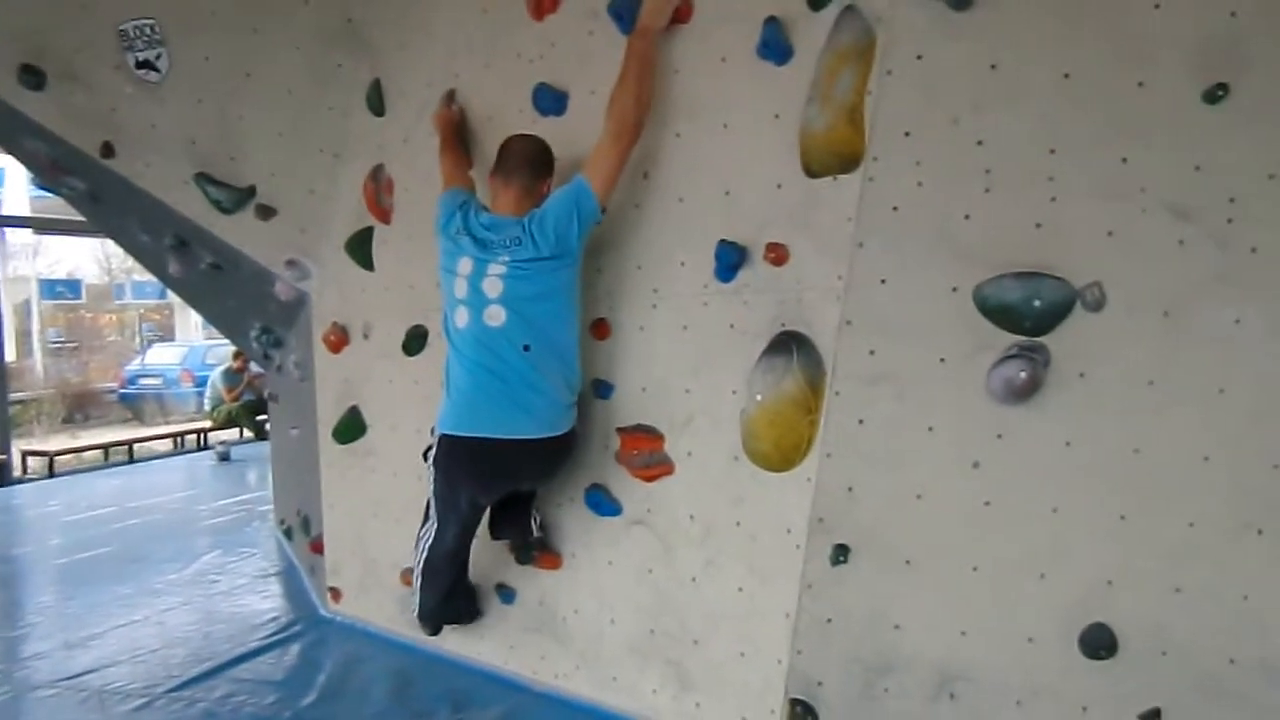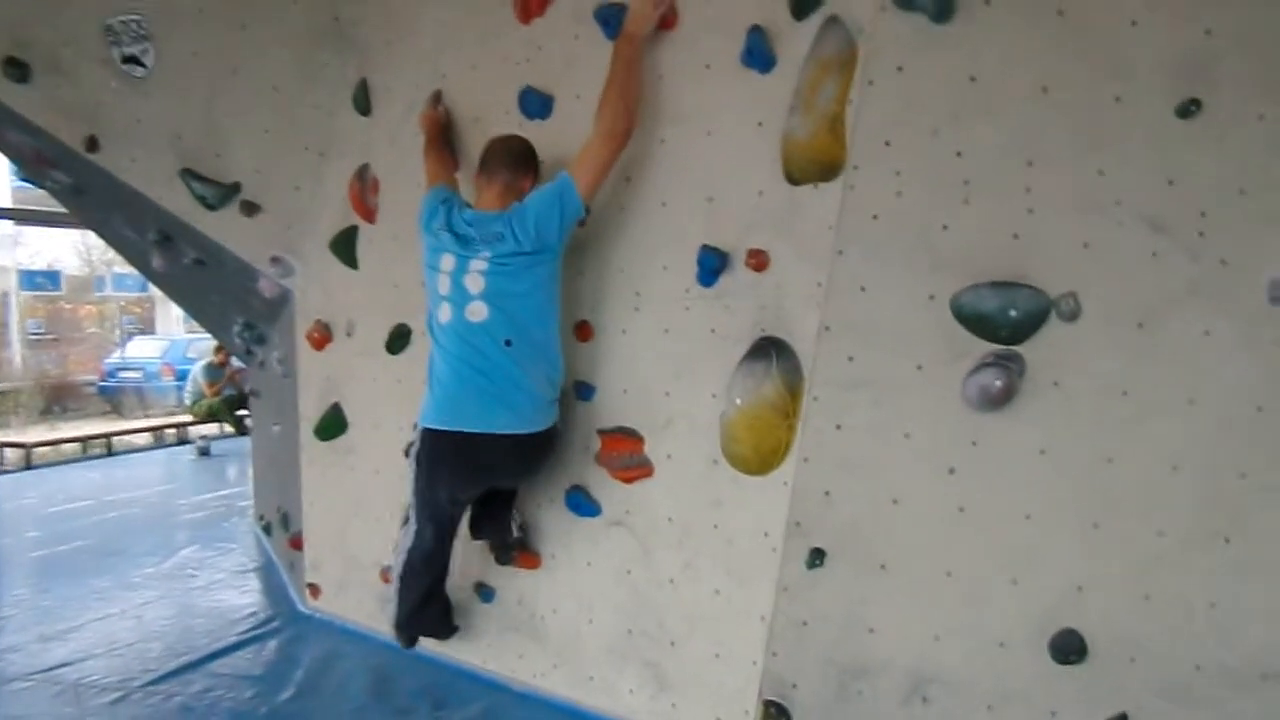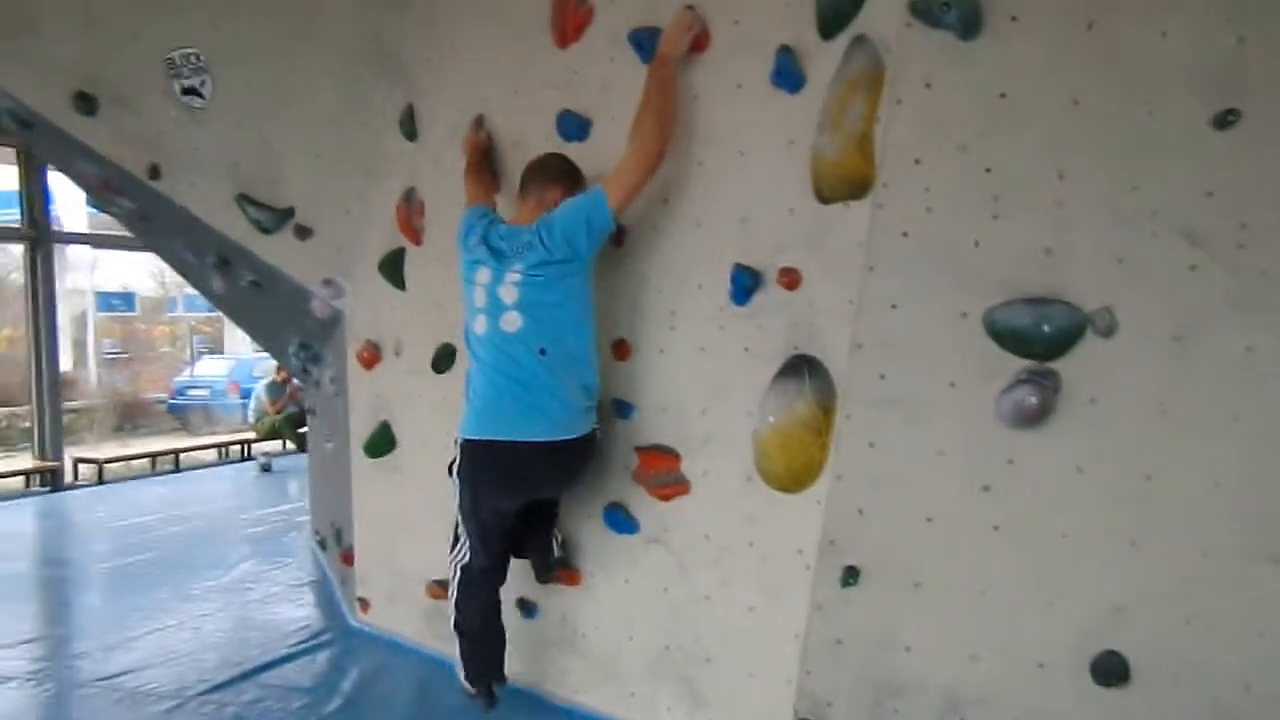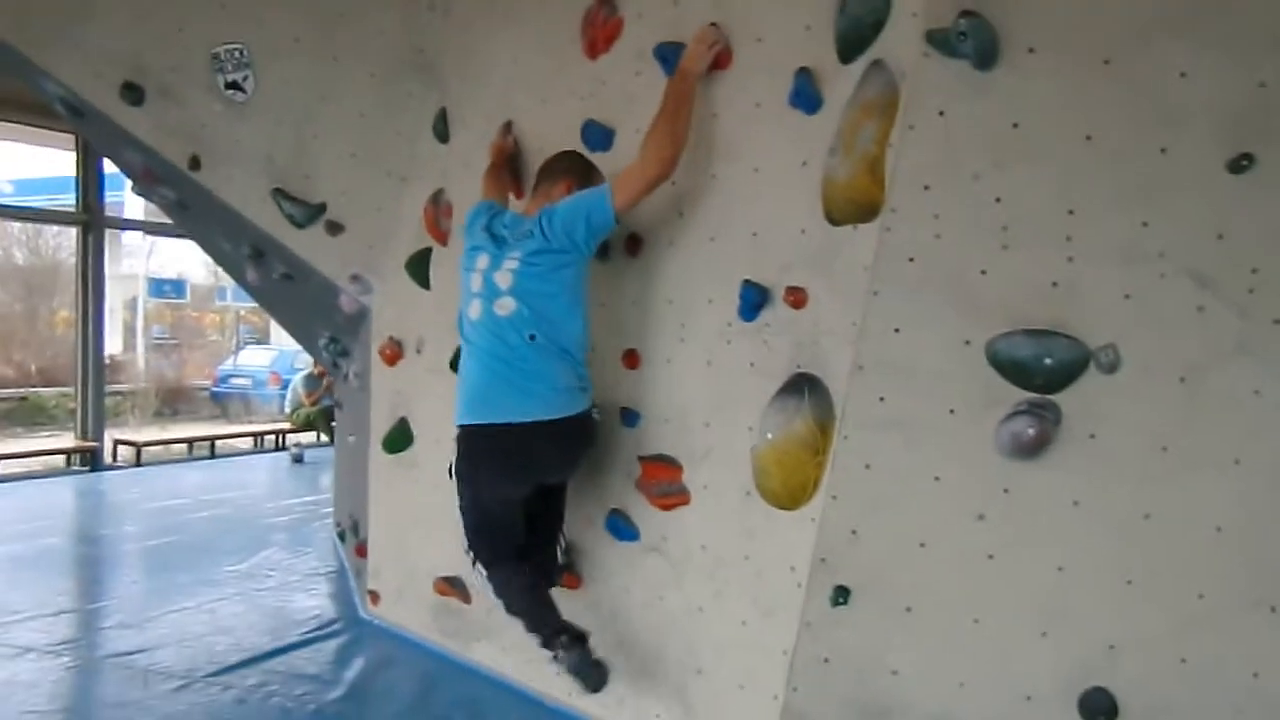
dt=0.3s
person 1, frame 1
left shoulder: (456, 228)
right shoulder: (555, 233)
left elbow: (454, 165)
right elbow: (621, 131)
left wrist: (450, 129)
left hip: (466, 441)
right hip: (545, 443)
left knee: (446, 531)
left ankle: (436, 611)
right ankle: (519, 528)
person 1, frame 2
left shoulder: (440, 225)
right shoulder: (536, 228)
left elbow: (439, 165)
right elbow: (611, 135)
left wrist: (435, 130)
left hip: (448, 437)
right hip: (528, 441)
left knee: (427, 534)
left ankle: (414, 622)
right ankle: (499, 527)
person 1, frame 3
left shoulder: (478, 239)
right shoulder: (567, 236)
left elbow: (480, 185)
right elbow: (646, 155)
left wrist: (476, 154)
right wrist: (667, 56)
left hip: (488, 448)
right hip: (566, 447)
left knee: (478, 560)
left ankle: (480, 679)
right ankle: (540, 546)
person 1, frame 4
left shoulder: (481, 230)
right shoulder: (565, 227)
left elbow: (496, 185)
right elbow: (656, 164)
left wrist: (499, 158)
right wrist: (688, 72)
left hip: (485, 436)
right hip: (560, 431)
left knee: (498, 554)
left ankle: (563, 641)
right ankle: (546, 555)
